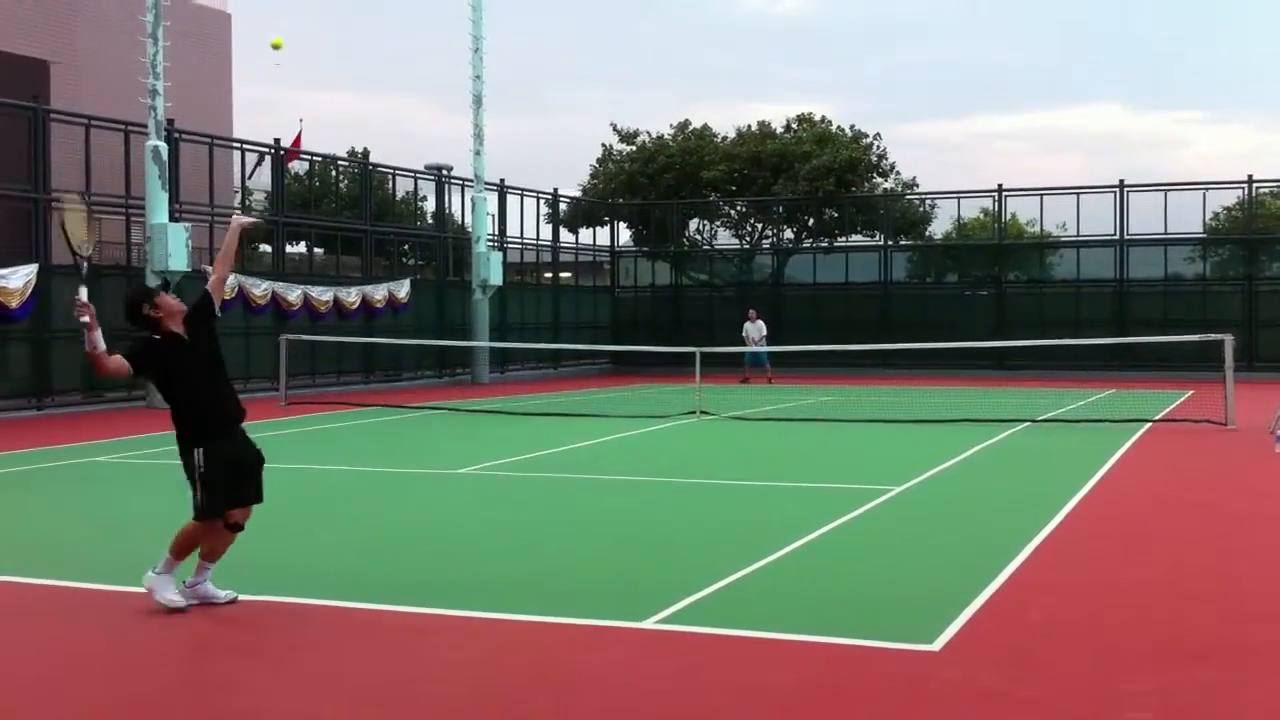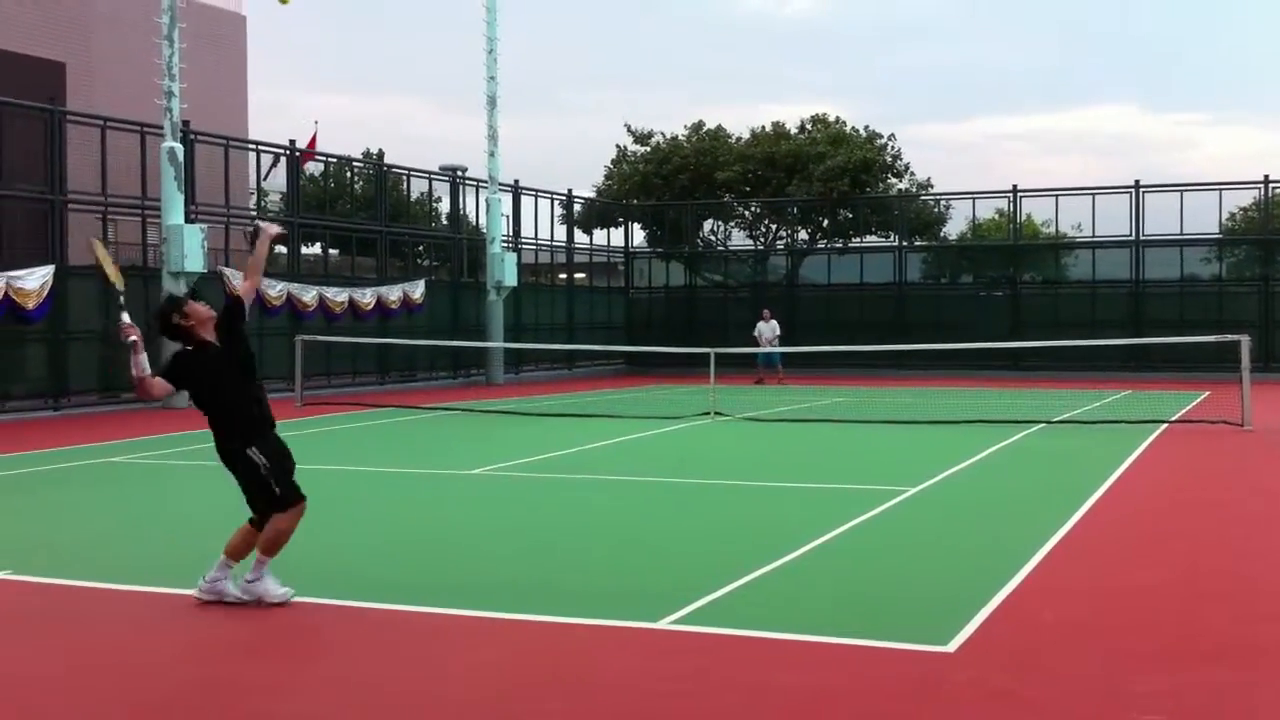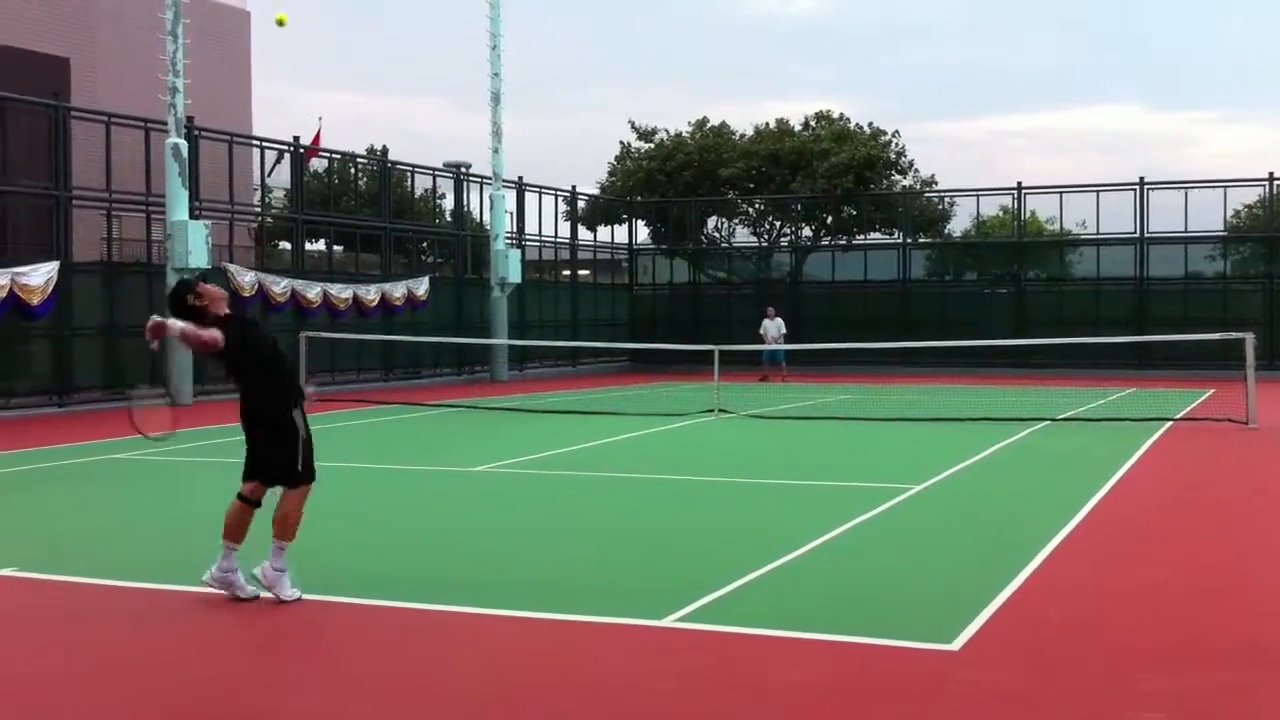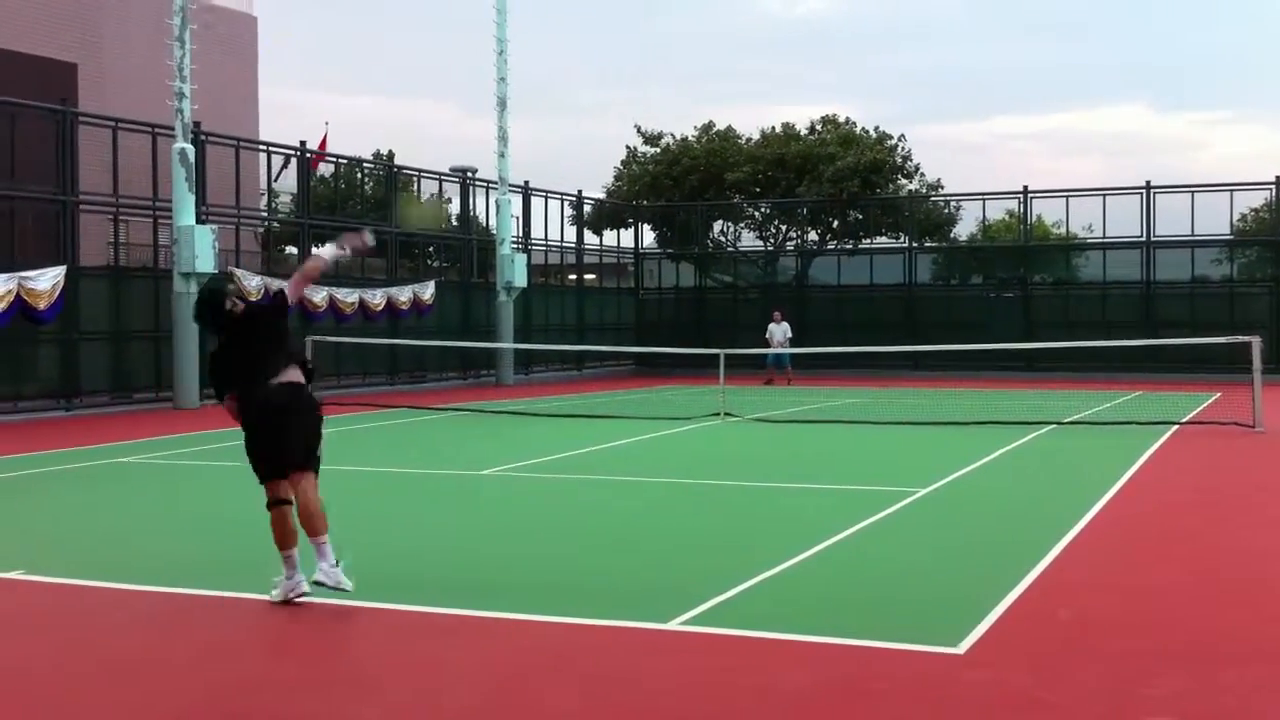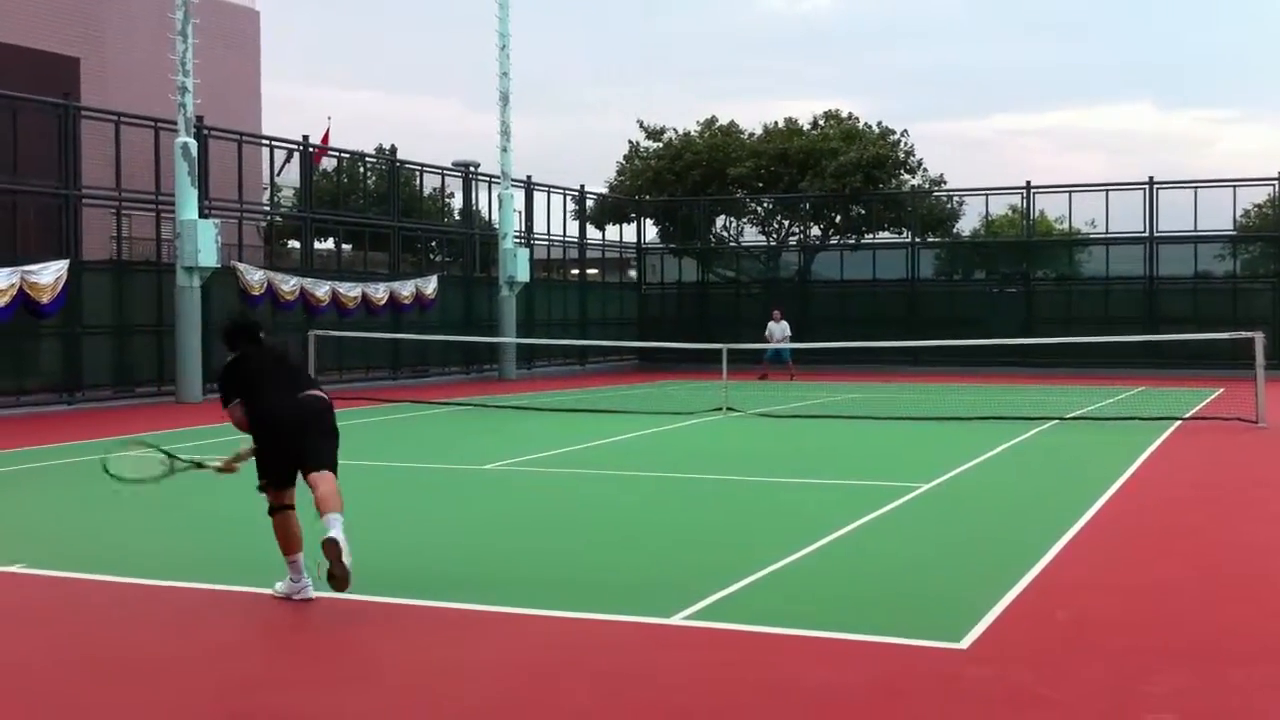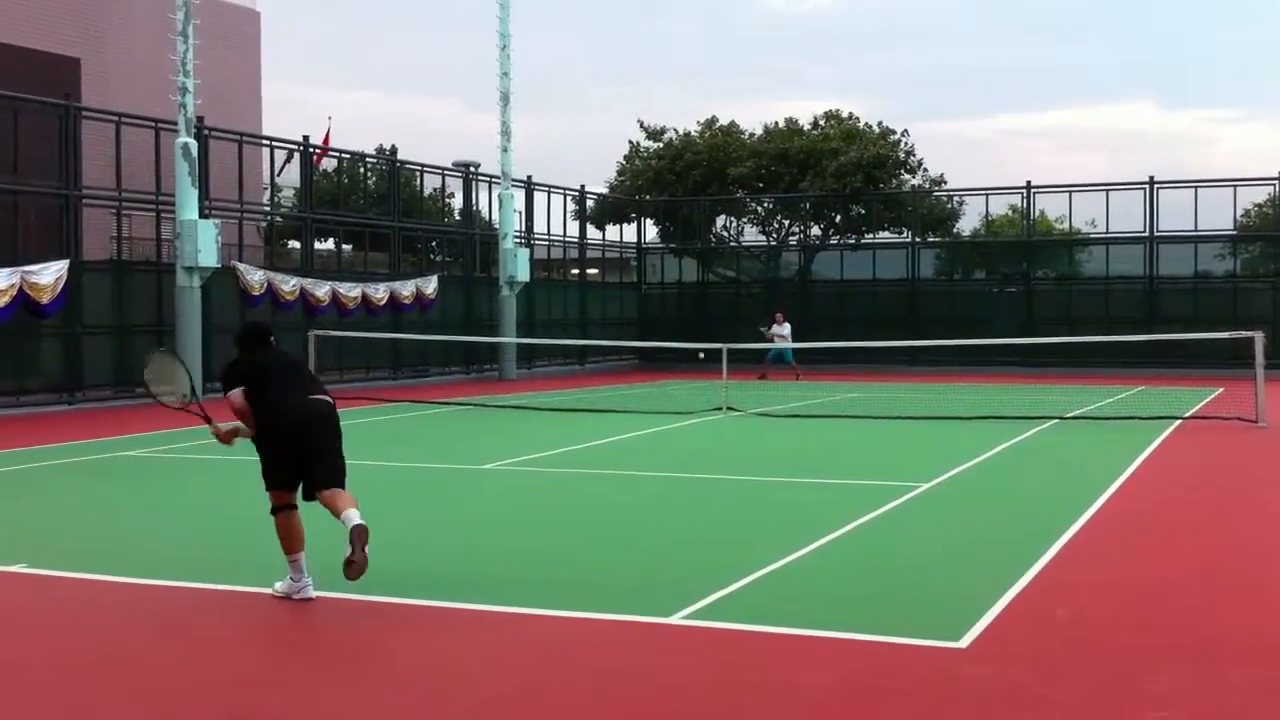
dt=0.2s
person 1, frame 1
left shoulder: (198, 321)
right shoulder: (151, 350)
left elbow: (220, 273)
right elbow: (106, 367)
left wrist: (235, 228)
right wrist: (90, 325)
left hip: (233, 436)
right hip: (201, 442)
left knee: (235, 515)
right knee: (211, 518)
left ankle: (195, 584)
right ankle: (161, 575)
person 1, frame 2
left shoulder: (227, 326)
right shoulder: (186, 360)
left elbow: (250, 281)
right elbow: (150, 391)
left wrist: (264, 238)
right wrist: (136, 348)
left hip: (262, 438)
right hip: (244, 444)
left knee: (267, 513)
right knee: (291, 506)
left ankle: (216, 580)
right ankle: (256, 579)
person 1, frame 3
left shoulder: (235, 324)
right shoulder: (222, 327)
right elbow: (207, 339)
left hip: (258, 412)
right hip: (280, 410)
left knee: (254, 487)
right knee: (296, 487)
left ankle: (224, 569)
right ankle: (275, 571)
person 1, frame 4
left shoulder: (218, 357)
right shoulder: (261, 314)
left elbow: (231, 409)
right elbow: (302, 276)
right wrist: (341, 247)
left hip: (255, 412)
right hip: (293, 398)
left knee: (278, 491)
right knee: (304, 479)
left ankle: (291, 580)
right ankle: (327, 565)
person 1, frame 5
left shoulder: (230, 371)
right shoulder: (280, 359)
left elbow: (239, 419)
right wrist: (241, 456)
left hip: (274, 422)
right hip: (316, 408)
left knee: (279, 499)
right knee: (322, 475)
left ankle: (297, 581)
right ankle: (334, 533)
person 1, frame 6
left shoulder: (236, 369)
right shoulder: (290, 362)
left elbow: (238, 404)
left wrist: (246, 430)
right wrist: (240, 429)
left hip: (280, 422)
right hip: (321, 413)
left knee: (282, 500)
right knee: (331, 489)
left ankle: (298, 580)
right ankle: (354, 523)
